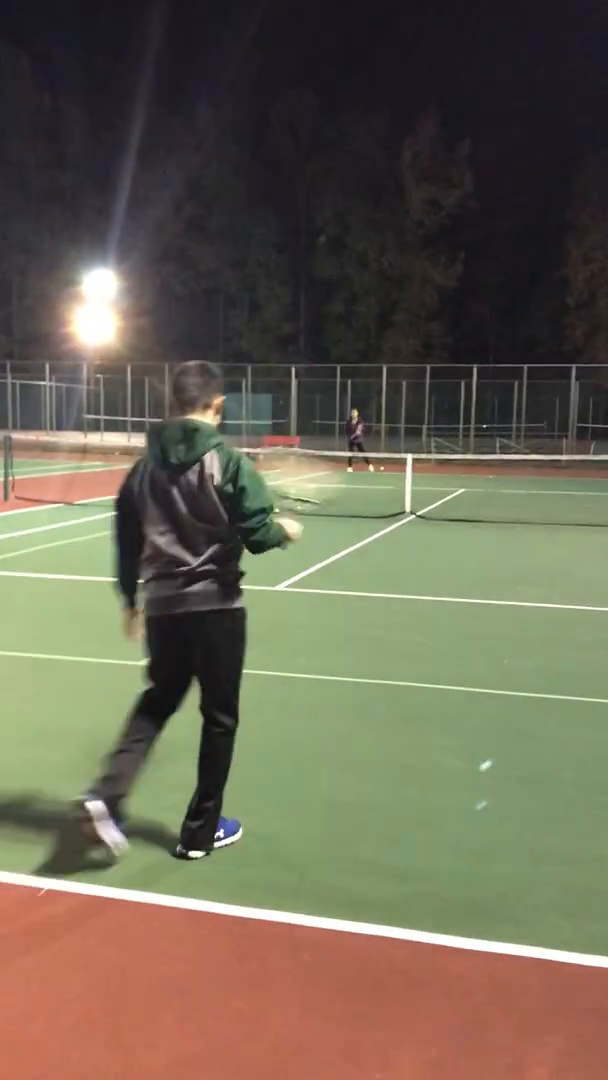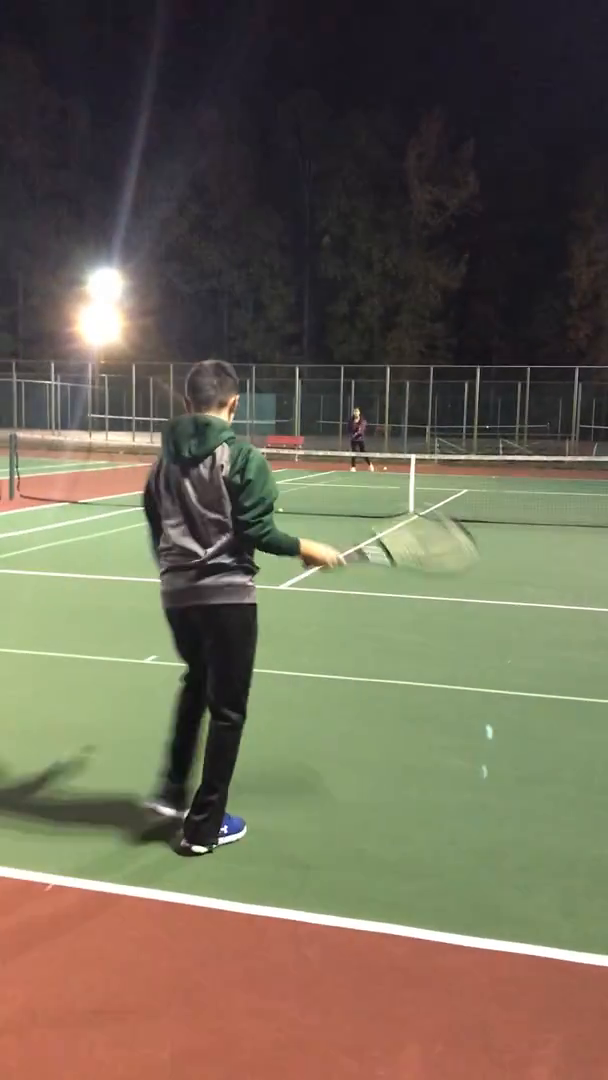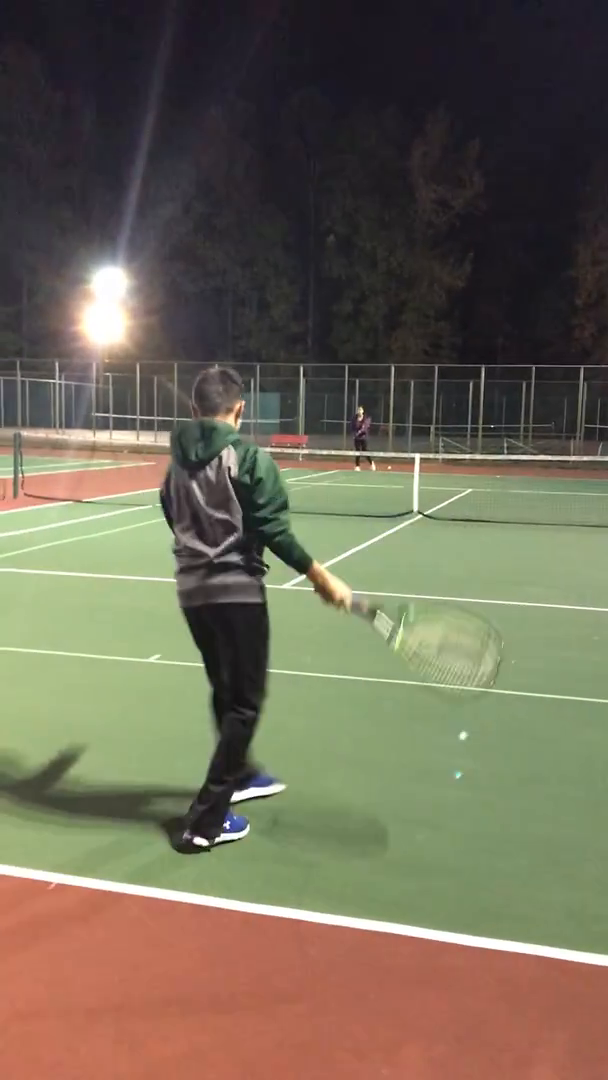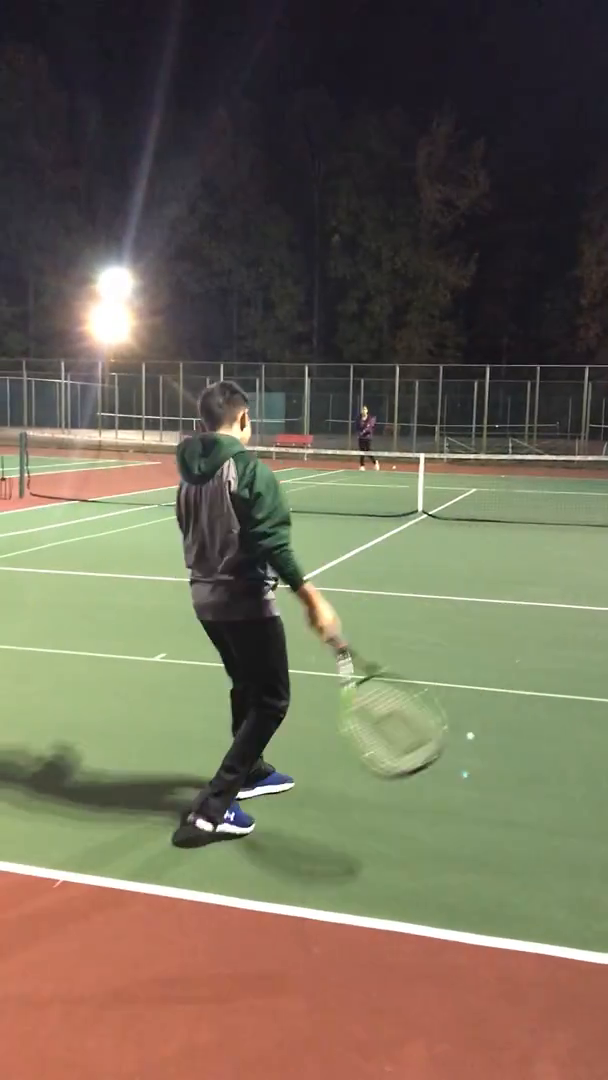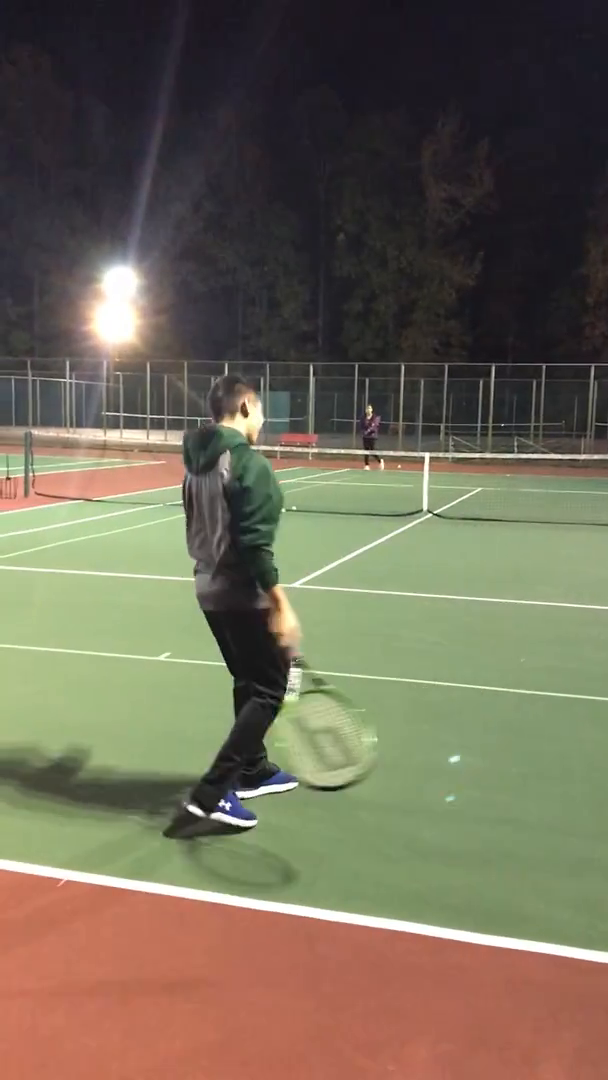
dt=0.1s
person 1, frame 1
left shoulder: (142, 467)
right shoulder: (231, 462)
left elbow: (129, 542)
right elbow: (257, 533)
left wrist: (134, 605)
right wrist: (285, 532)
left hip: (164, 606)
right hip: (214, 605)
left knee: (156, 701)
right knee: (220, 717)
left ankle: (106, 795)
right ankle: (202, 828)
person 1, frame 2
left shoulder: (163, 461)
right shoulder: (242, 457)
right elbow: (257, 531)
right wrist: (308, 550)
left hip: (176, 594)
right hip: (226, 596)
left knee: (197, 687)
right knee: (227, 707)
left ankle: (173, 791)
right ankle: (204, 824)
person 1, frame 3
left shoulder: (177, 462)
right shoulder: (249, 458)
right elbow: (273, 531)
right wrist: (320, 576)
left hip: (192, 593)
right hip: (235, 594)
left knee: (227, 688)
right knee: (243, 703)
left ankle: (236, 774)
right ankle: (206, 821)
person 1, frame 4
left shoulder: (188, 475)
right shoulder: (251, 470)
right elbow: (272, 543)
right wrist: (312, 598)
left hip: (207, 601)
right hip: (246, 603)
left knee: (248, 688)
right knee: (270, 700)
left ankle: (248, 771)
right ankle: (212, 807)
person 1, frame 5
left shoulder: (201, 462)
right shoulder: (249, 464)
right elbow: (257, 544)
right wrist: (280, 604)
left hip: (215, 592)
right hip: (244, 596)
left knee: (253, 687)
right knee: (269, 690)
left ankle: (252, 769)
right ankle: (211, 792)
